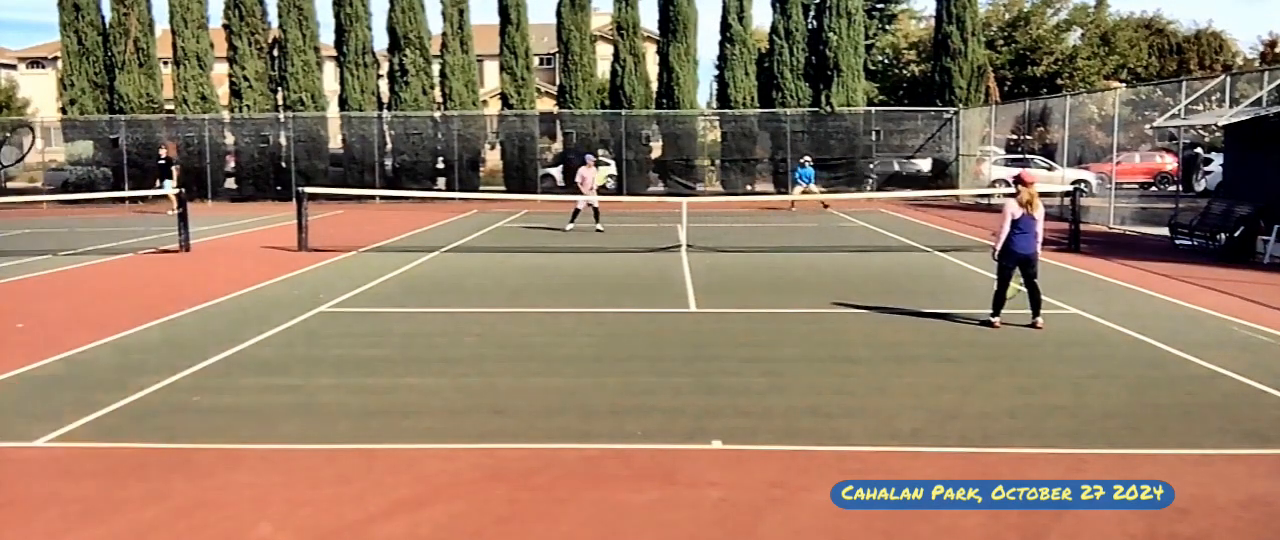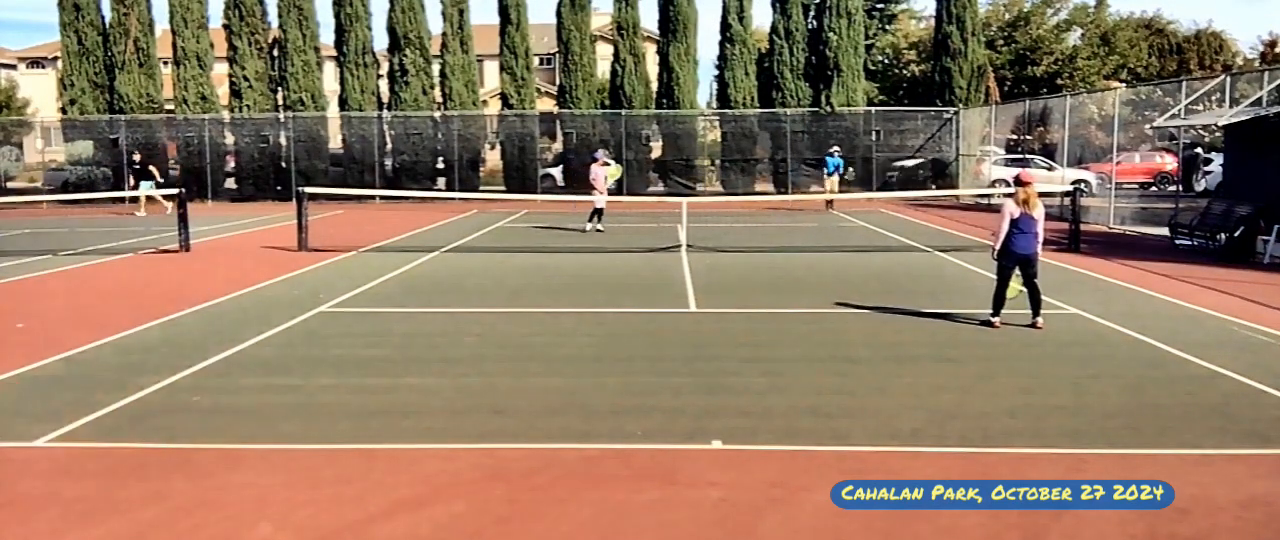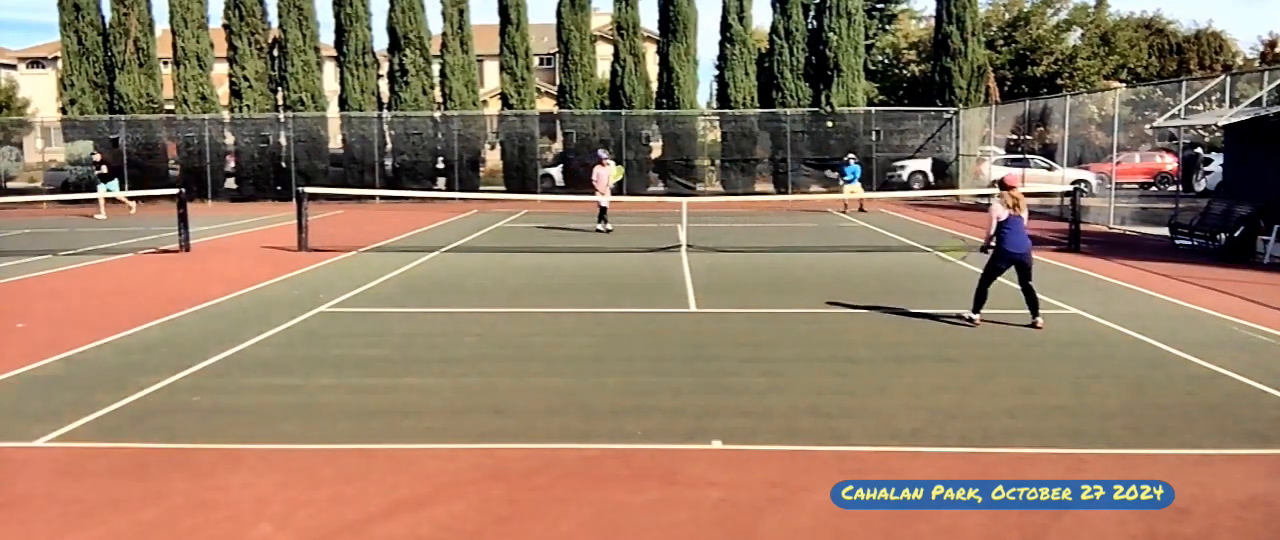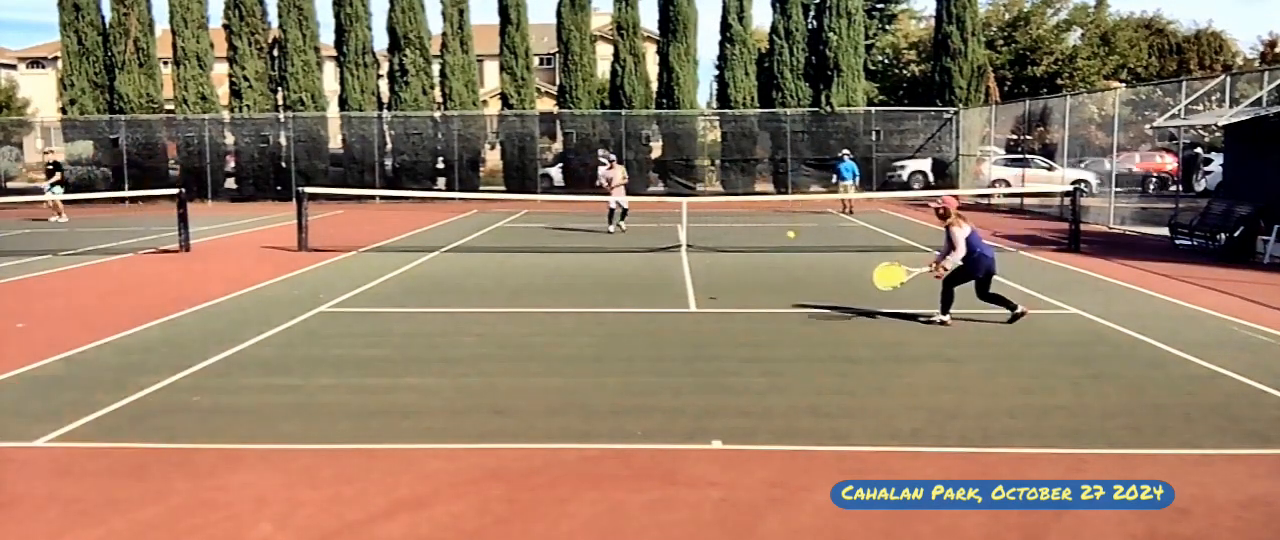
dt=0.5s
person 1, frame 1
left shoulder: (1011, 204)
right shoulder: (1038, 205)
left elbow: (1004, 229)
right elbow: (1039, 230)
left wrist: (996, 247)
right wrist: (1038, 248)
left hip: (1011, 250)
right hip: (1030, 251)
left knee: (1002, 284)
right knee: (1032, 284)
left ankle: (995, 318)
right ankle: (1037, 318)
person 1, frame 2
left shoulder: (1010, 204)
right shoulder: (1038, 206)
left elbow: (1003, 229)
right elbow: (1040, 231)
left wrist: (996, 248)
right wrist: (1038, 249)
left hip: (1011, 250)
right hip: (1030, 251)
left knee: (1002, 284)
right knee: (1032, 284)
left ankle: (995, 318)
right ankle: (1037, 318)
person 1, frame 3
left shoulder: (996, 206)
right shoulder: (1022, 205)
left elbow: (991, 231)
left wrist: (986, 245)
left hip: (1006, 251)
right hip: (1024, 250)
left knee: (984, 282)
right knee: (1027, 285)
left ankle: (974, 314)
right ankle: (1037, 318)
person 1, frame 4
left shoulder: (955, 227)
right shoulder: (950, 225)
left elbow: (960, 251)
right elbow: (948, 247)
left wrist: (945, 268)
right wrist: (937, 262)
left hip: (980, 260)
right hip: (986, 259)
left knee: (948, 282)
right knee: (983, 294)
left ankle: (944, 316)
right ankle: (1017, 309)
